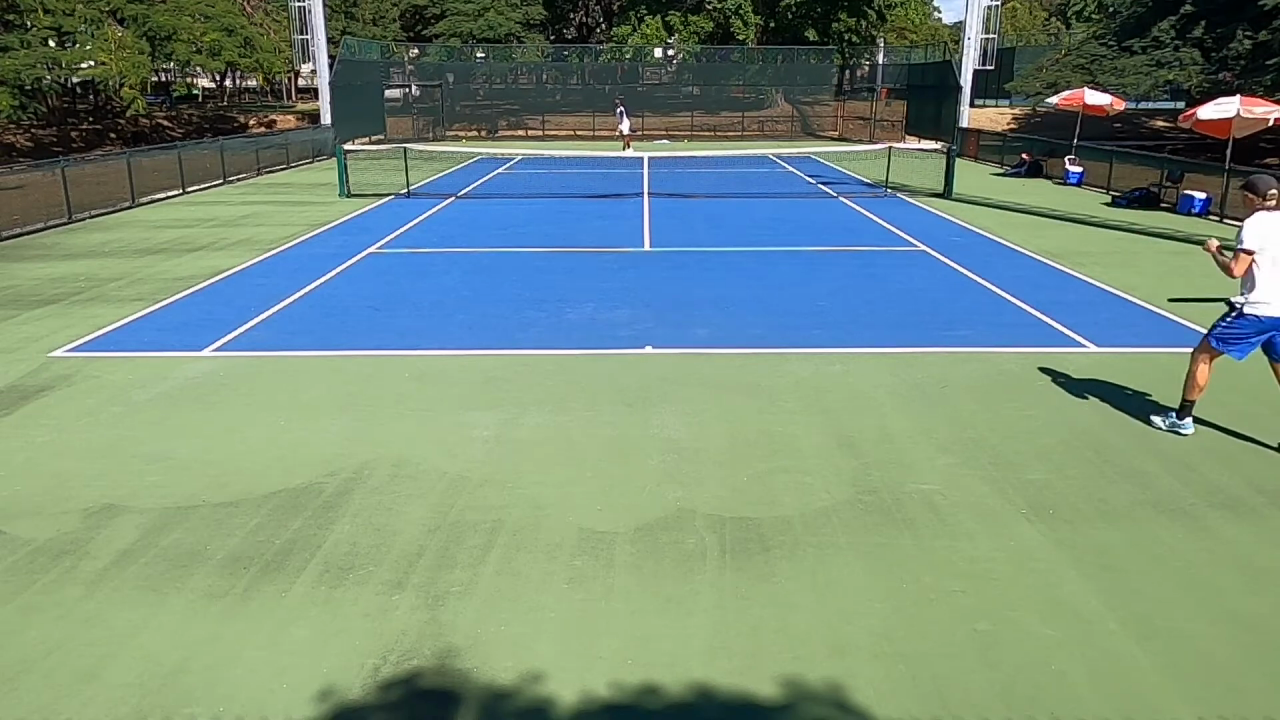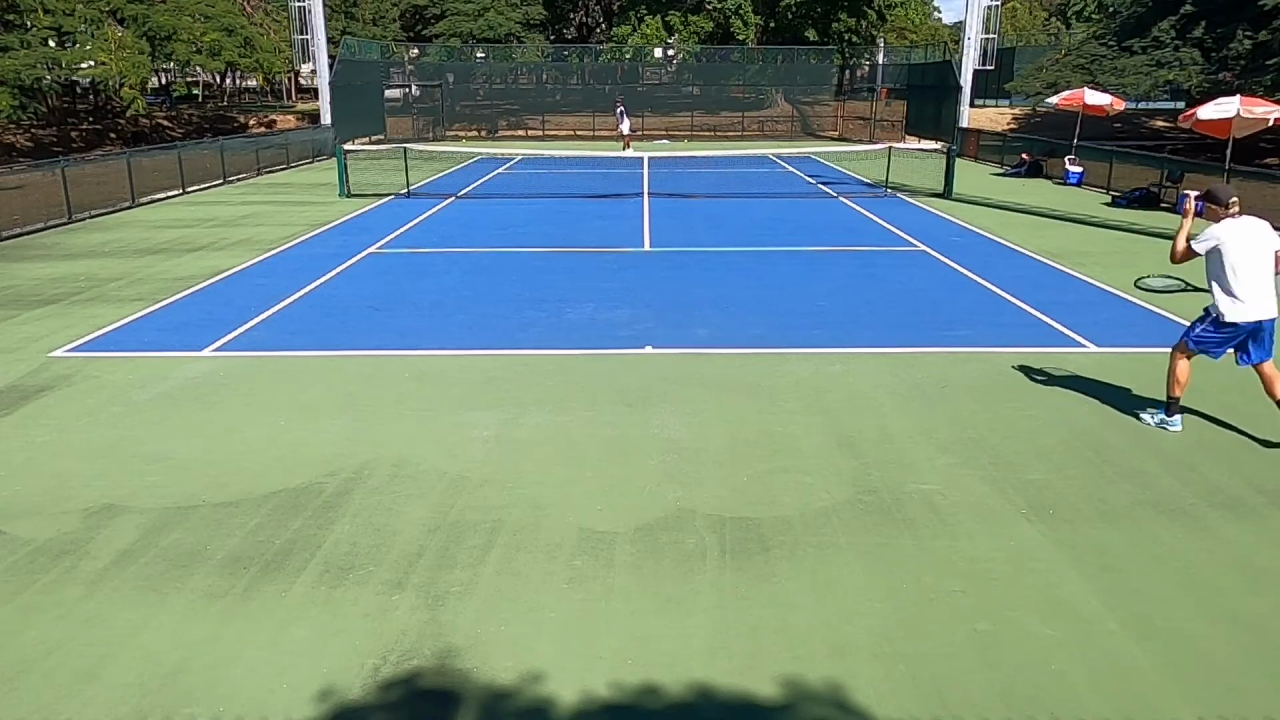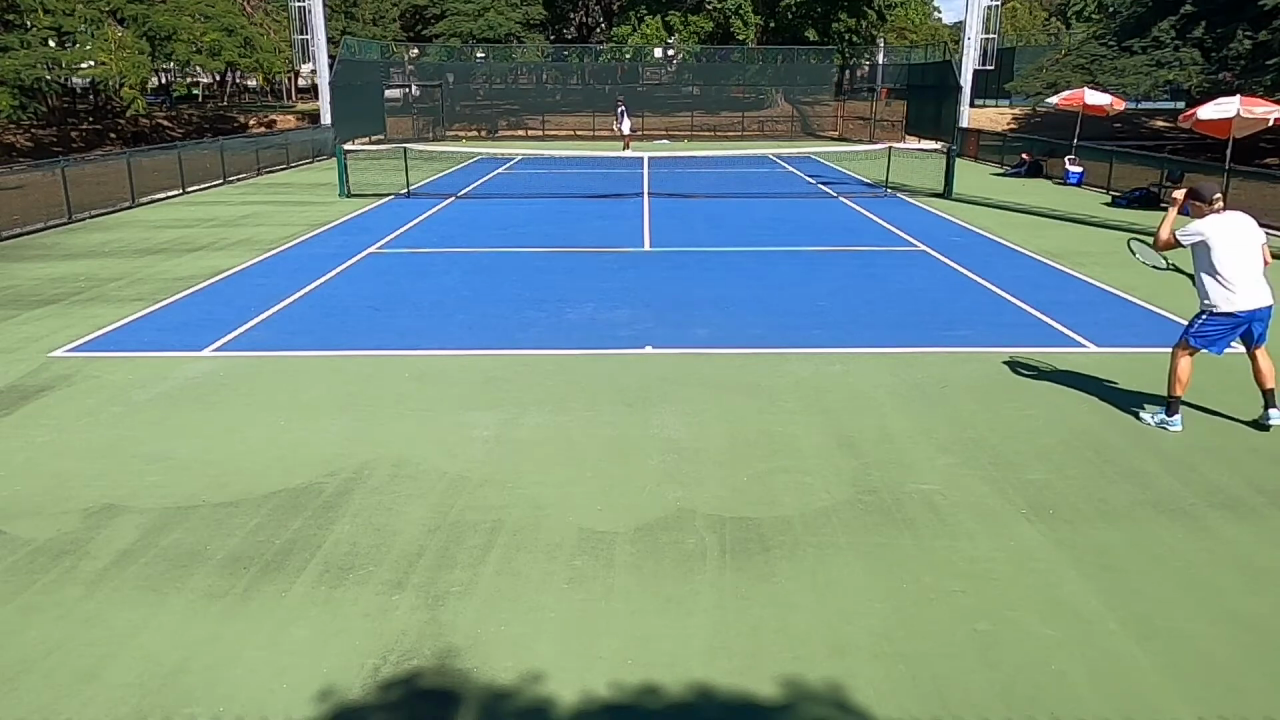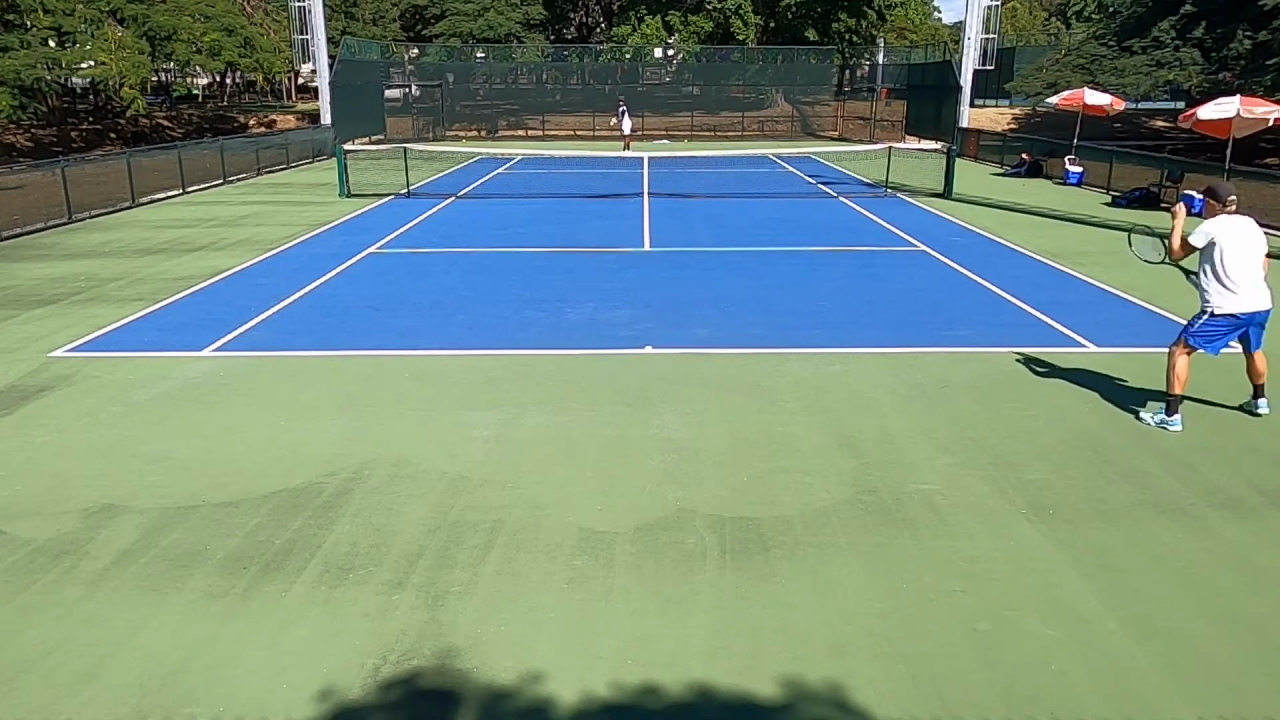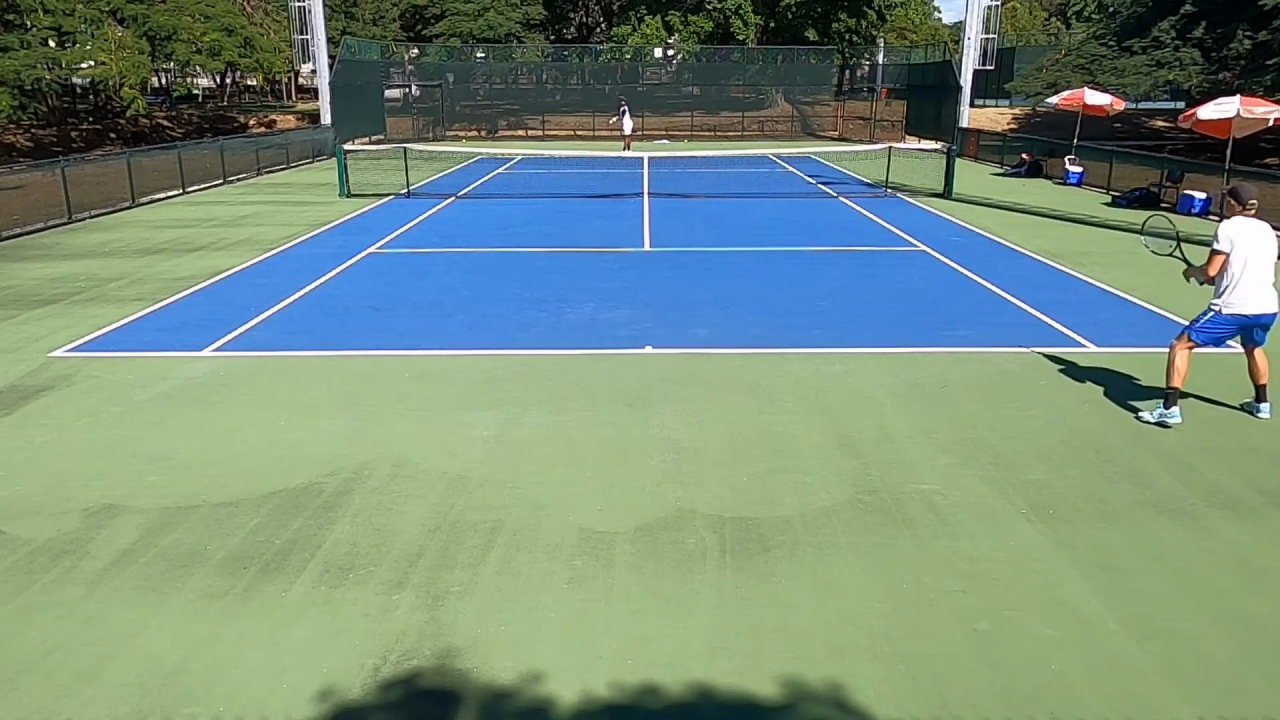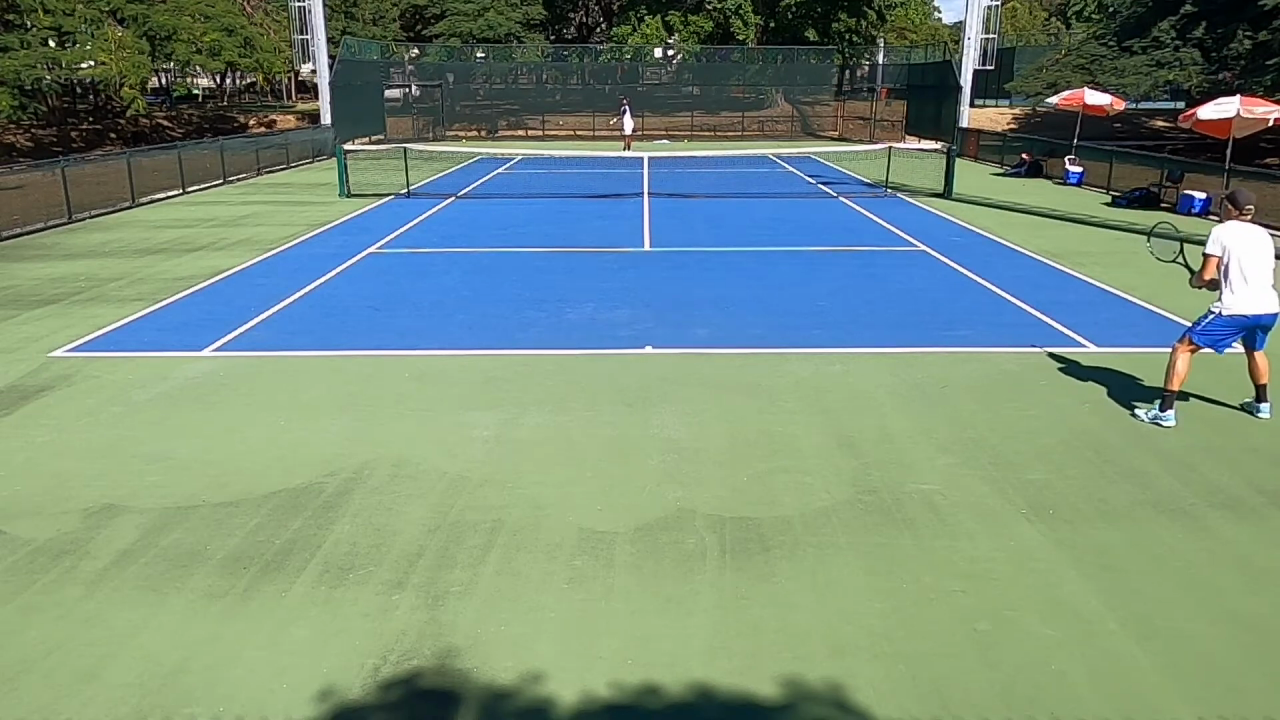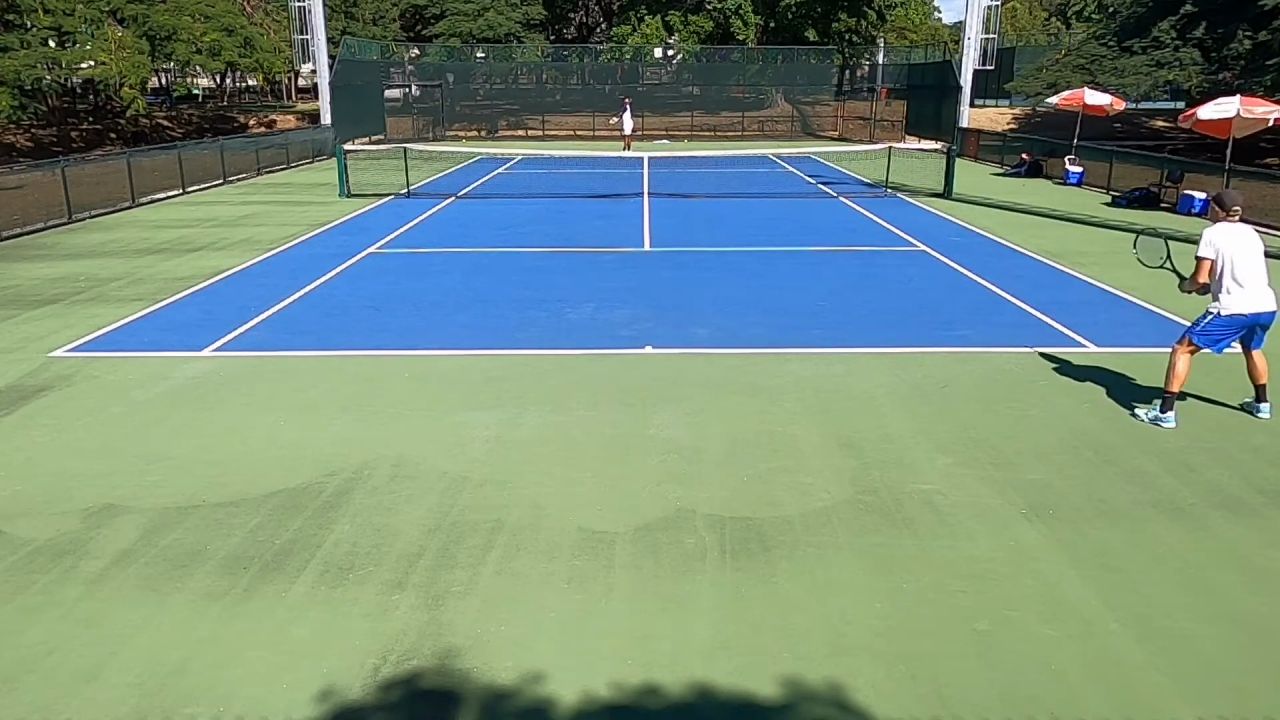
dt=0.2s
person 1, frame 1
left shoulder: (1255, 224)
left elbow: (1236, 270)
left wrist: (1215, 251)
left hip: (1255, 310)
left knee: (1202, 356)
left ankle: (1183, 418)
person 1, frame 2
left shoulder: (1217, 232)
left elbow: (1176, 257)
left wrist: (1187, 219)
left hip: (1232, 315)
left knee: (1180, 353)
left ankle: (1170, 415)
person 1, frame 3
left shoulder: (1202, 227)
right shoulder: (1245, 219)
left elbow: (1160, 244)
left wrist: (1173, 208)
left hip: (1227, 308)
left knee: (1181, 352)
right knee: (1257, 352)
left ankle: (1171, 415)
person 1, frame 4
left shoulder: (1212, 226)
right shoulder: (1251, 225)
left elbow: (1175, 254)
right elbow: (1262, 267)
left wrist: (1178, 221)
left hip: (1226, 309)
right hip: (1261, 305)
left knee: (1179, 351)
right knee: (1253, 350)
left ankle: (1171, 415)
right ankle: (1259, 399)
person 1, frame 5
left shoulder: (1228, 227)
left elbow: (1210, 271)
left wrist: (1191, 272)
right wrist: (1219, 277)
left hip: (1234, 307)
left knee: (1180, 346)
right knee: (1254, 348)
left ankle: (1170, 408)
person 1, frame 6
left shoulder: (1221, 232)
right shoulder: (1264, 235)
left elbow: (1205, 275)
left wrist: (1194, 281)
right wrist: (1219, 282)
left hip: (1236, 309)
right hip: (1269, 309)
left knee: (1182, 348)
right knee: (1254, 349)
left ankle: (1165, 410)
right ankle: (1261, 403)
person 1, frame 7
left shoulder: (1212, 234)
right shoulder: (1252, 234)
left elbow: (1200, 278)
left wrist: (1186, 285)
right wrist: (1206, 287)
left hip: (1234, 309)
right hip: (1266, 307)
left knee: (1182, 350)
right knee: (1252, 349)
left ankle: (1165, 412)
right ankle: (1261, 403)
